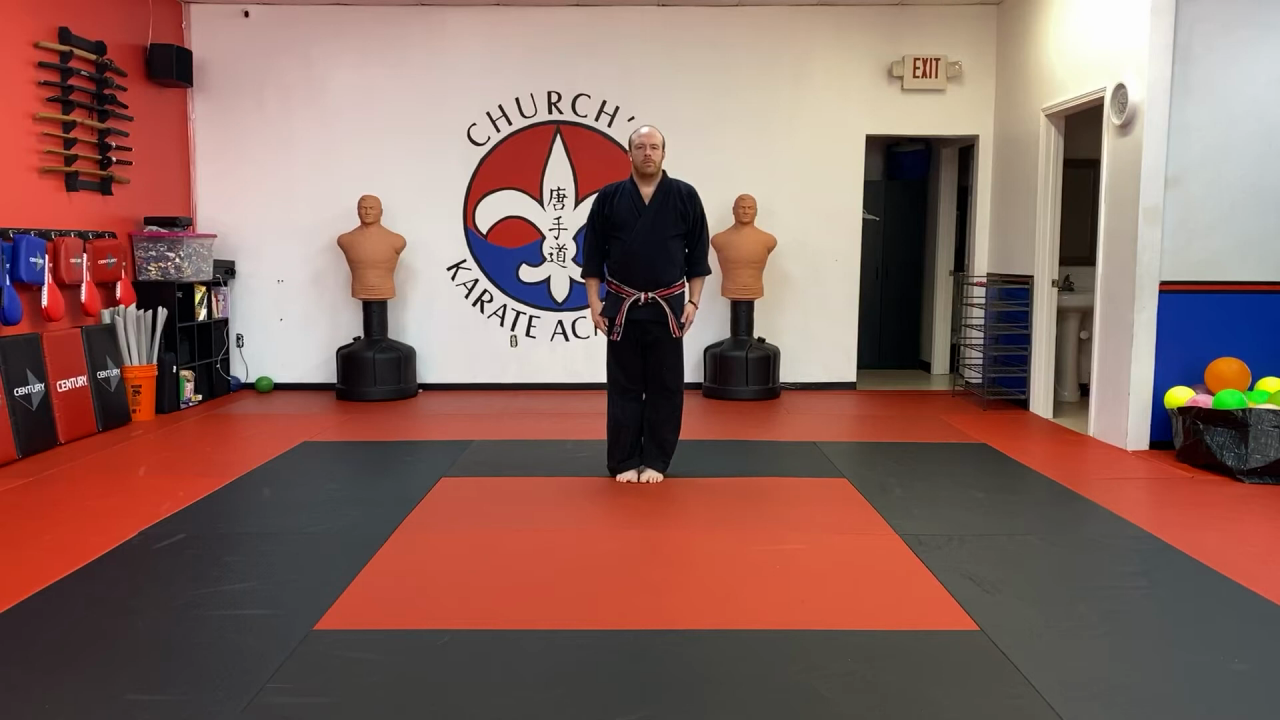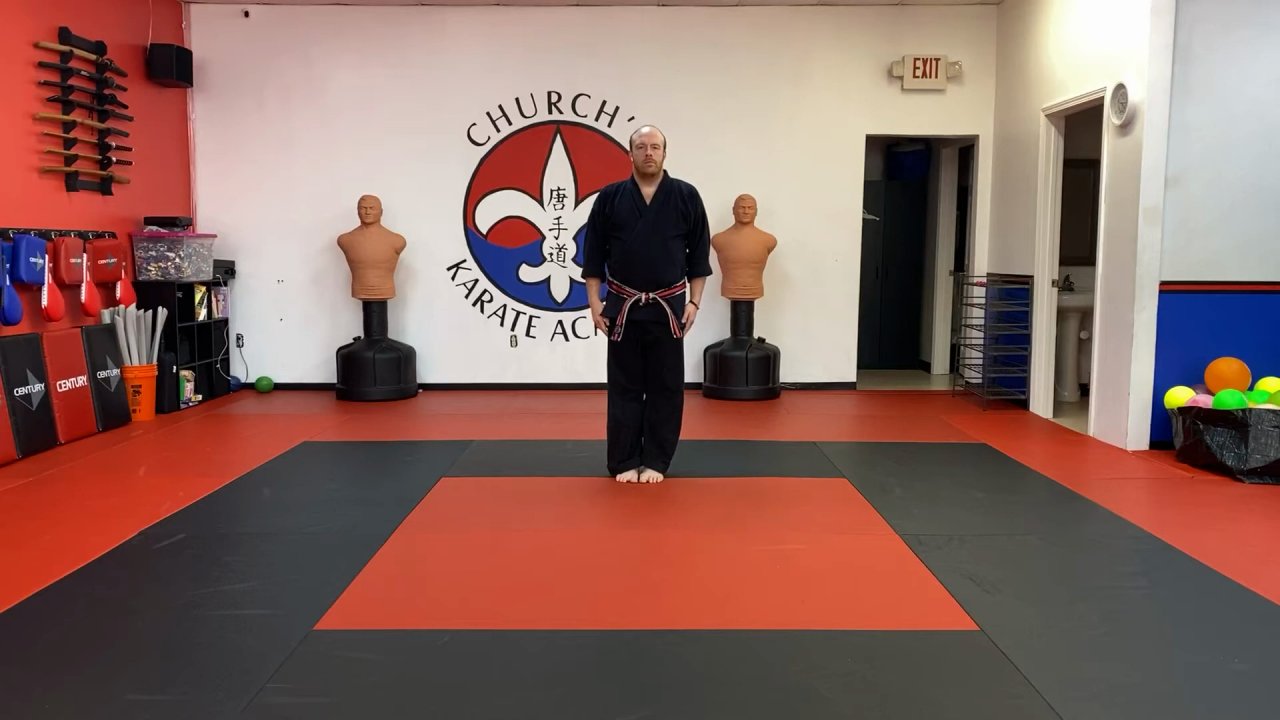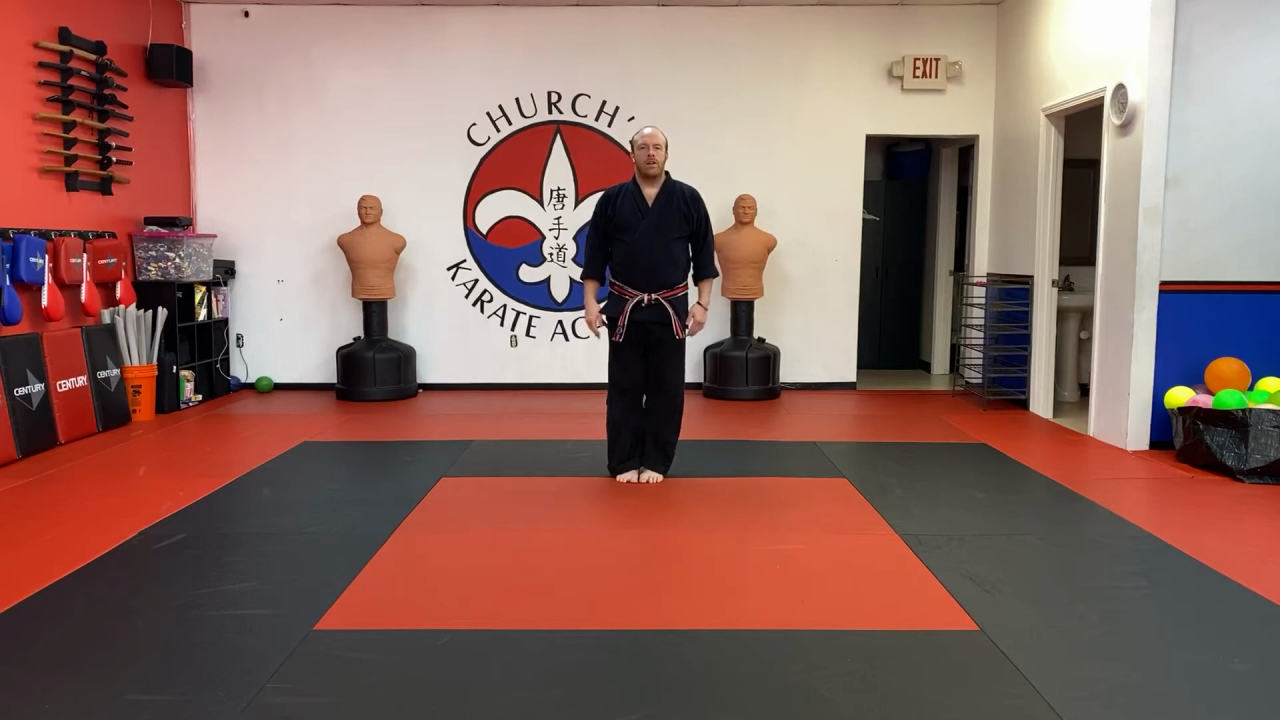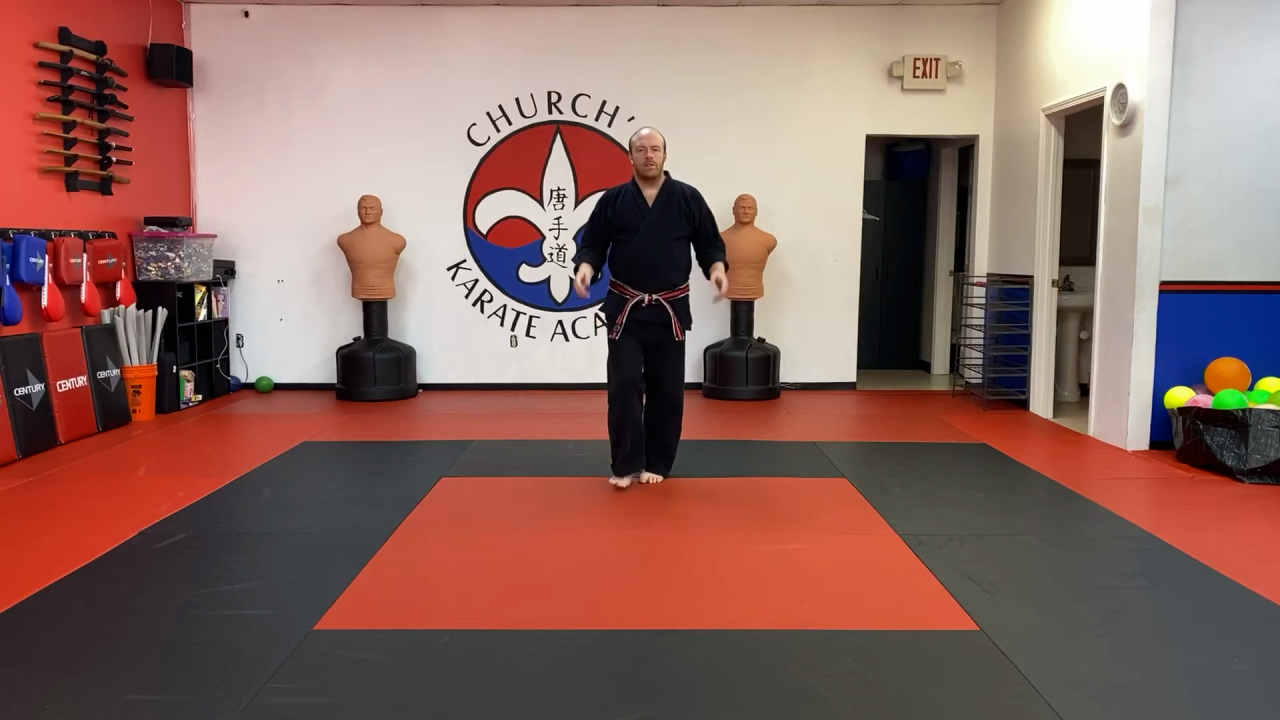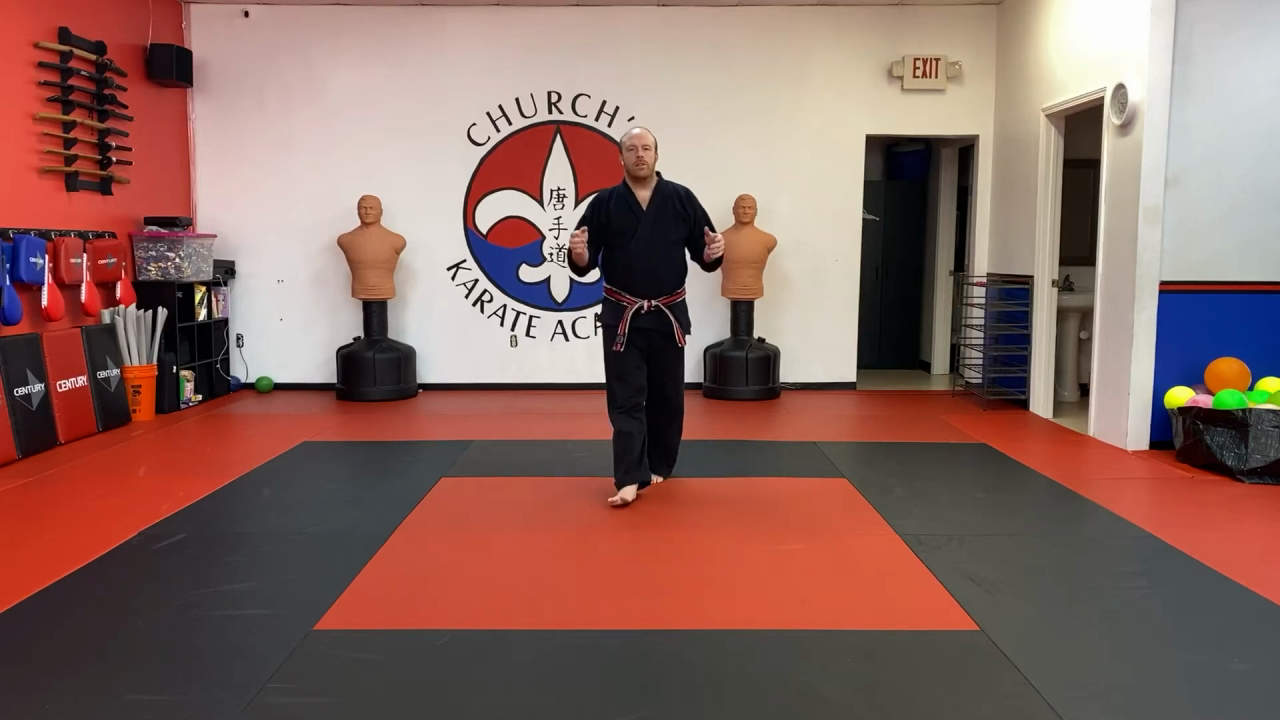
dt=0.3s
person 1, frame 1
left shoulder: (685, 196)
right shoulder: (609, 198)
left elbow: (697, 254)
right elbow: (593, 254)
left wrist: (693, 302)
right wrist: (595, 301)
left hip: (667, 306)
right hip: (622, 307)
left knee: (665, 387)
right knee: (624, 387)
left ankle: (655, 461)
right ankle: (624, 462)
person 1, frame 2
left shoulder: (686, 196)
right shoulder: (610, 198)
left elbow: (698, 254)
right elbow: (593, 254)
left wrist: (693, 302)
right wrist: (595, 302)
left hip: (668, 307)
right hip: (622, 307)
left knee: (666, 388)
right knee: (624, 387)
left ankle: (655, 461)
right ankle: (624, 462)
person 1, frame 3
left shoulder: (688, 199)
right shoulder: (612, 199)
left elbow: (704, 256)
right elbow: (595, 256)
left wrist: (702, 303)
right wrist: (591, 301)
left hip: (670, 309)
right hip: (624, 308)
left knee: (666, 391)
right knee: (624, 389)
left ankle: (655, 462)
right ankle: (625, 462)
person 1, frame 4
left shoulder: (688, 198)
right shoulder: (612, 200)
left elbow: (709, 245)
right elbow: (592, 247)
left wrist: (717, 270)
right wrist: (585, 270)
left hip: (669, 309)
right hip: (625, 309)
left knee: (666, 392)
right knee: (624, 388)
left ankle: (656, 464)
right ankle: (626, 465)
person 1, frame 5
left shoulder: (681, 199)
right shoulder: (604, 203)
left elbow: (703, 251)
right elbow: (585, 263)
left wrist: (713, 252)
right wrist: (578, 254)
left hip: (668, 315)
right hip: (622, 316)
left knee: (667, 398)
right knee: (626, 399)
left ankle: (658, 465)
right ankle: (629, 480)
